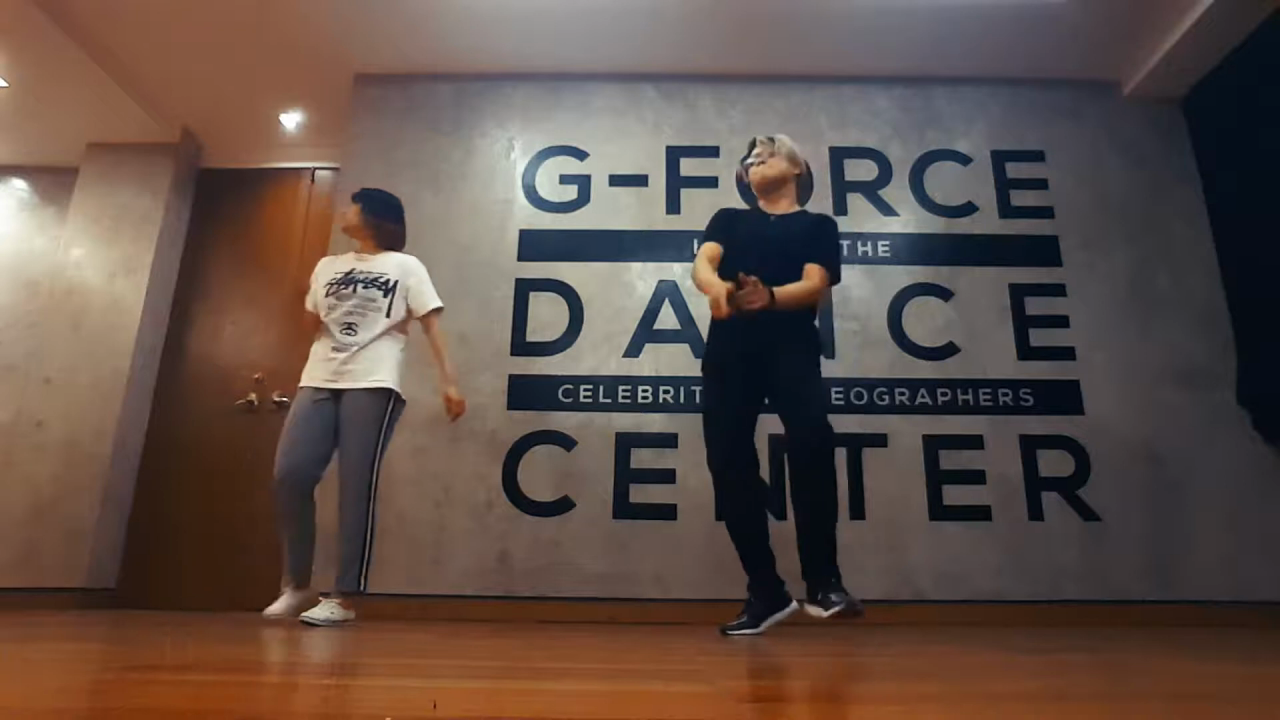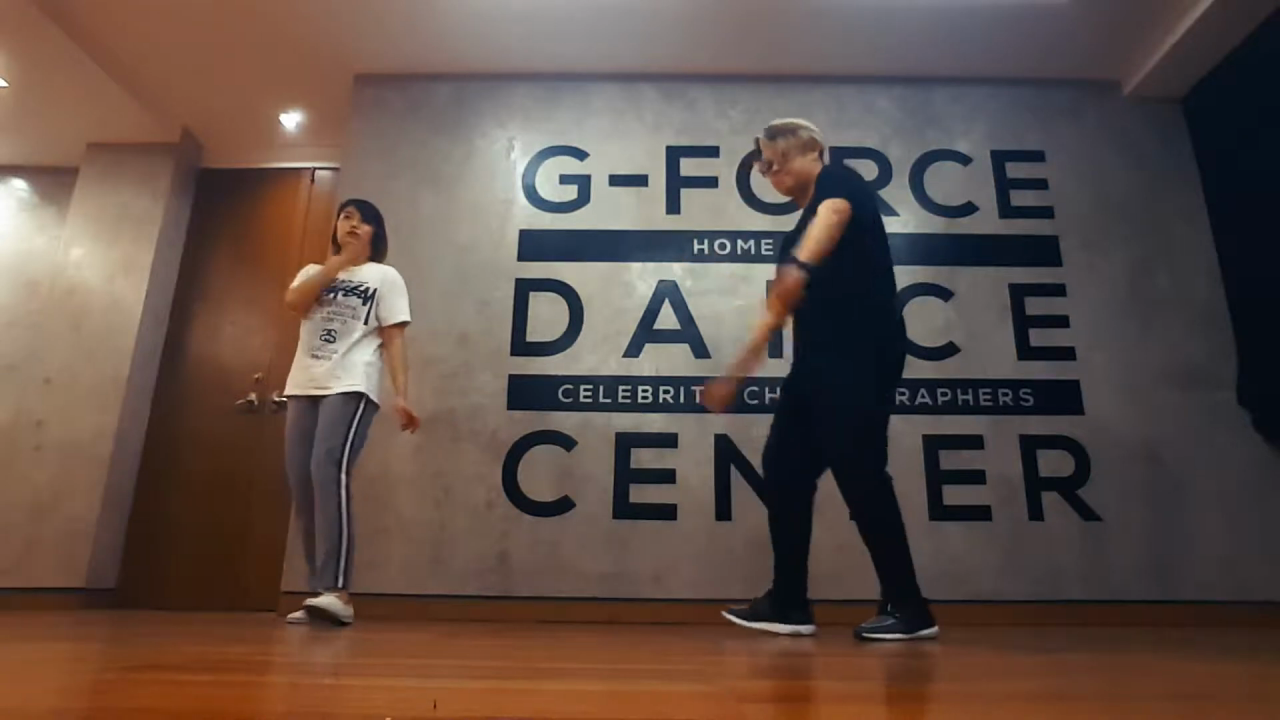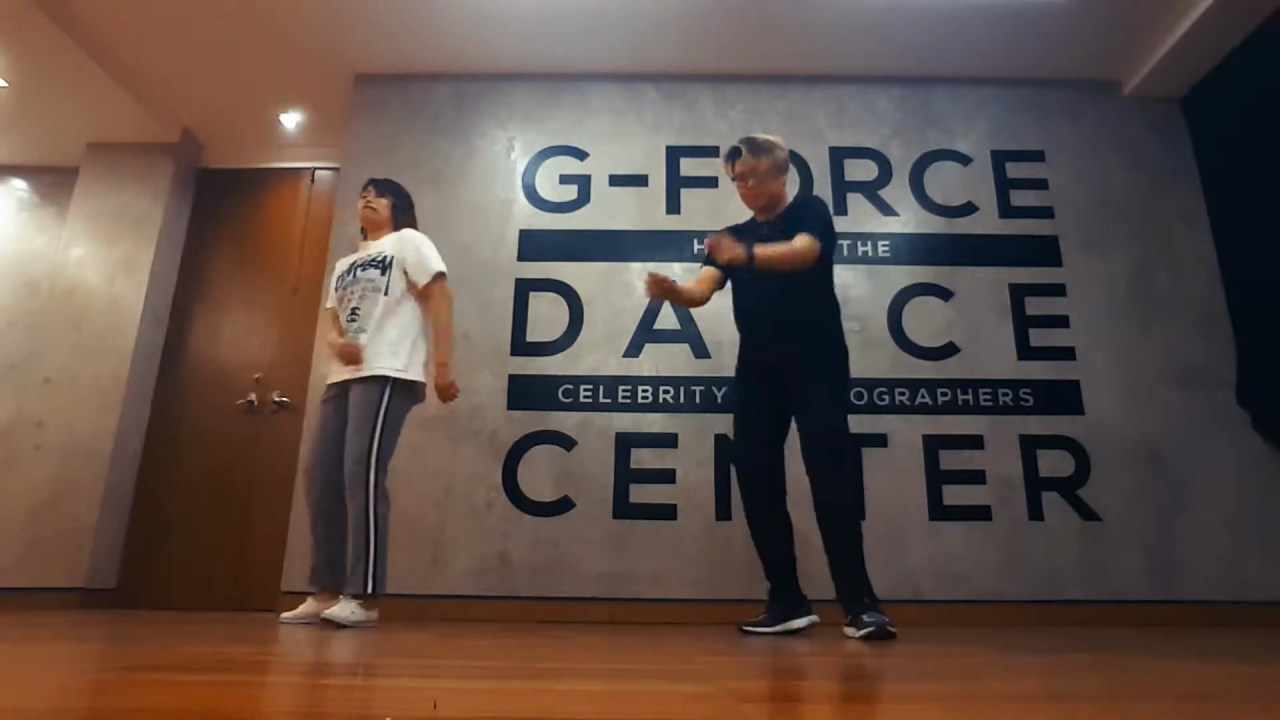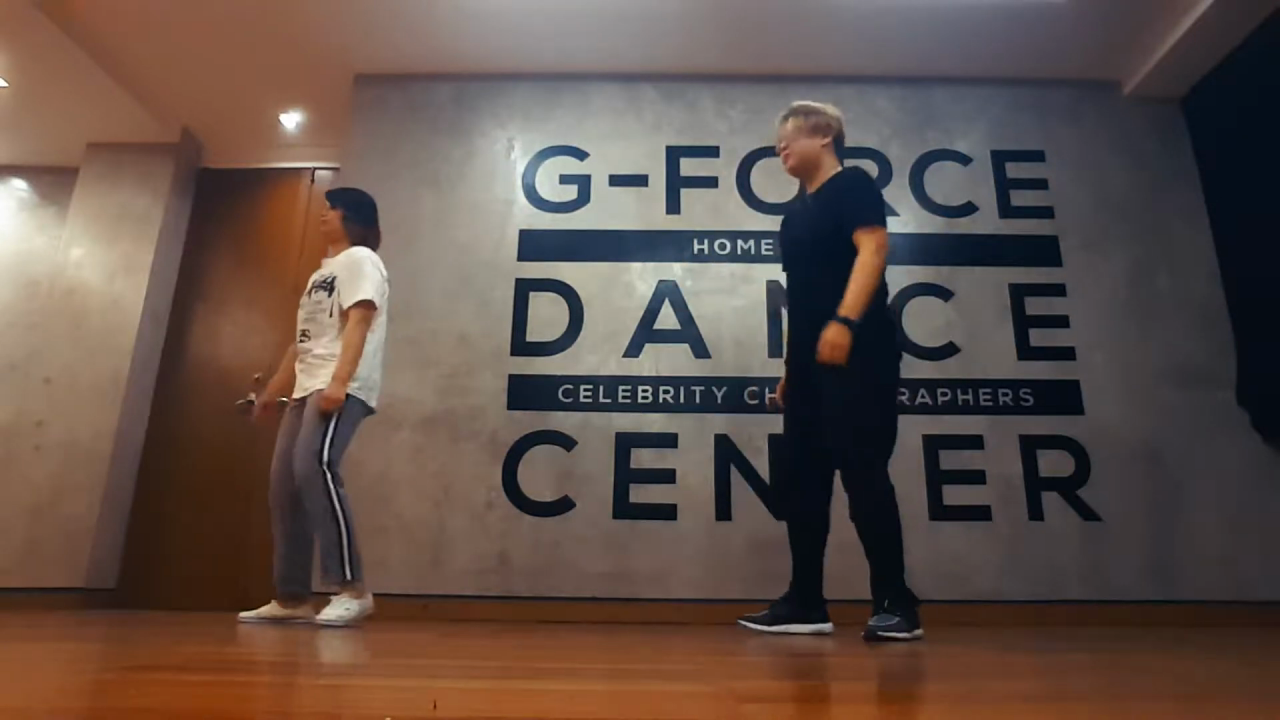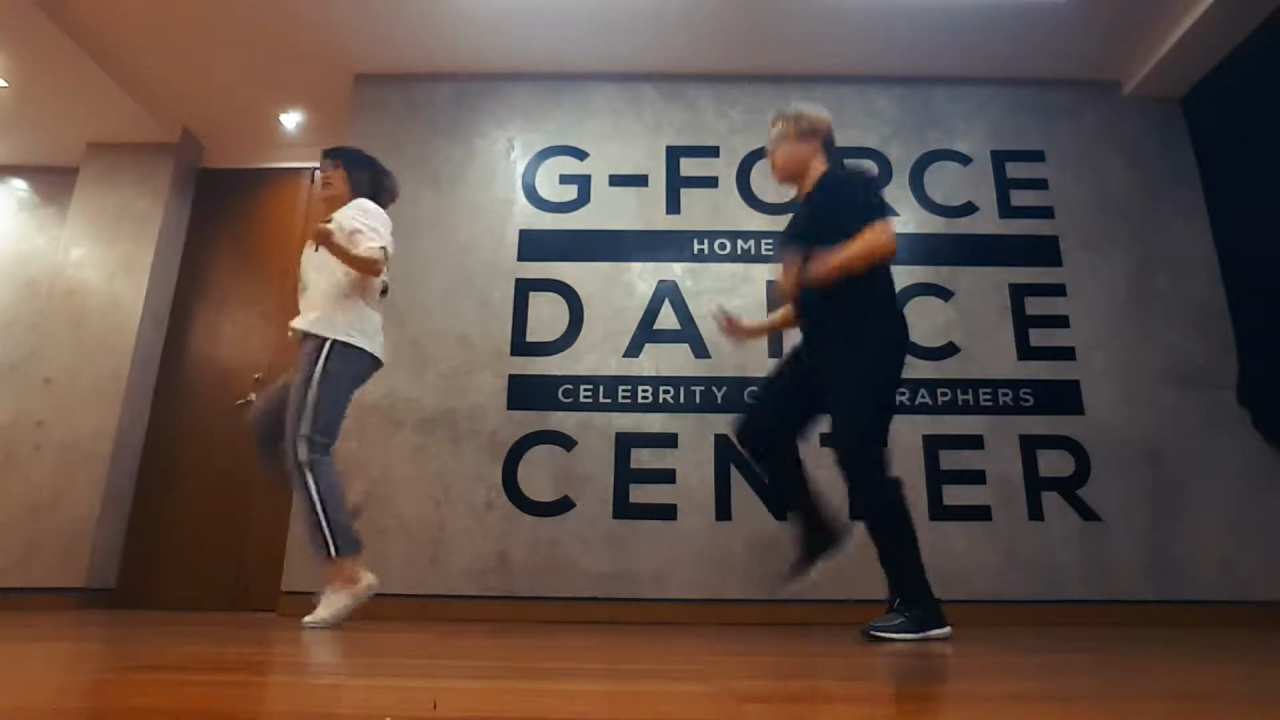
dt=1s
person 1, frame 1
left shoulder: (817, 225)
right shoulder: (728, 219)
left elbow: (816, 288)
right elbow: (702, 263)
left wrist: (768, 297)
right wrist: (714, 287)
left hip: (791, 348)
right hip: (728, 353)
left knee: (811, 441)
right knee: (730, 463)
left ankle: (823, 582)
right ankle: (766, 592)
person 1, frame 2
left shoulder: (841, 180)
right shoulder: (800, 229)
left elbow: (832, 221)
right elbow: (778, 310)
left wrist: (798, 266)
right wrist: (735, 372)
left hip: (860, 347)
right hip: (817, 358)
left knee: (855, 466)
right knee: (784, 470)
left ankle: (907, 605)
right ankle: (788, 602)
person 1, frame 3
left shoulder: (810, 211)
right shoulder: (731, 236)
left elbow: (803, 250)
right elbow: (701, 290)
left wrist: (746, 255)
right wrist: (671, 290)
left hip: (818, 359)
right hip: (757, 367)
left knee: (830, 467)
right knee: (755, 476)
left ankle: (858, 600)
right ankle: (787, 601)
person 1, frame 4
left shoulder: (852, 185)
right shoulder: (798, 211)
left elbow: (874, 249)
left wrist: (845, 321)
right wrist: (792, 366)
left hip: (857, 351)
right hip: (811, 358)
left knee: (862, 470)
right knee: (801, 476)
left ankle: (895, 604)
right ankle: (806, 601)
person 1, frame 5
left shoulder: (846, 184)
right shoulder: (800, 216)
left elbow: (883, 242)
left wrist: (812, 273)
right wrist: (756, 327)
left hip: (867, 343)
right hip: (820, 346)
left knee: (860, 461)
right knee: (758, 430)
left ankle: (918, 605)
right ankle: (815, 528)
person 2, frame 1
left shoulder: (405, 267)
right shoulder: (327, 266)
left elbow: (431, 325)
right elbow: (310, 323)
left wrist: (448, 381)
right wrist: (303, 315)
left hip: (372, 385)
right hip: (319, 382)
left knee: (357, 485)
right knee: (290, 474)
left ankle: (342, 597)
right ankle: (297, 584)
person 2, frame 2
left shoulder: (385, 277)
right shoulder: (313, 273)
left elbow: (393, 338)
right elbow: (293, 301)
left wrist: (401, 394)
right wrist: (338, 263)
left hip: (351, 387)
right hip: (303, 389)
left knee: (330, 477)
right knee: (303, 489)
left ankle: (334, 591)
right ankle: (323, 591)
person 2, frame 3
left shoulder: (409, 241)
right shoulder: (344, 265)
left elbow: (438, 298)
right elbow: (330, 320)
left wrist: (443, 364)
right wrist: (336, 342)
left hip: (389, 371)
right hip: (345, 374)
left knee: (362, 472)
right knee: (322, 478)
left ankle: (363, 598)
right ankle: (327, 591)
person 2, frame 4
left shoulder: (360, 260)
right shoulder: (323, 271)
left elbow: (358, 322)
left wrist: (339, 382)
right wrist: (273, 390)
left hip: (342, 388)
right hip: (308, 390)
left knee: (316, 468)
right knee: (284, 484)
left ankle: (352, 588)
right ankle: (292, 597)
person 2, frame 5
left shoulder: (362, 210)
right shoulder: (338, 218)
left elbow: (374, 264)
left wrist: (329, 244)
left hip: (340, 342)
right hip: (325, 341)
left knee: (306, 447)
right knee: (266, 423)
left ankle: (349, 572)
right ankle: (330, 499)
